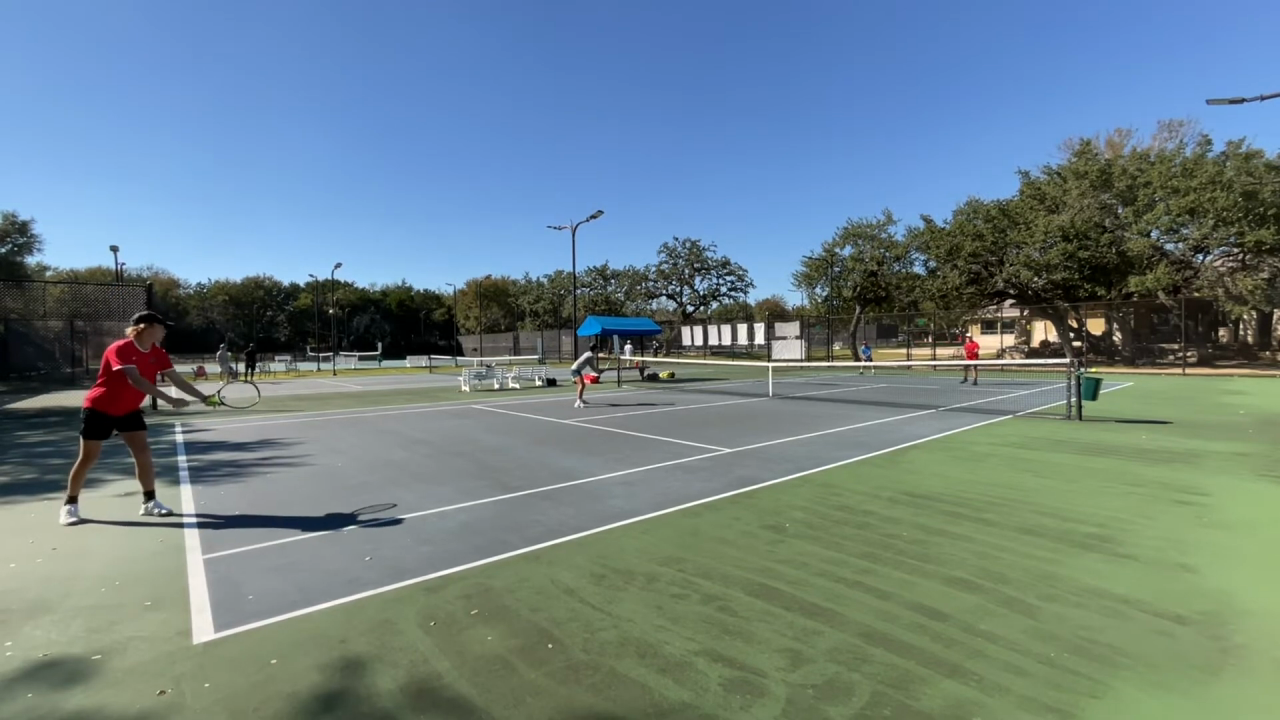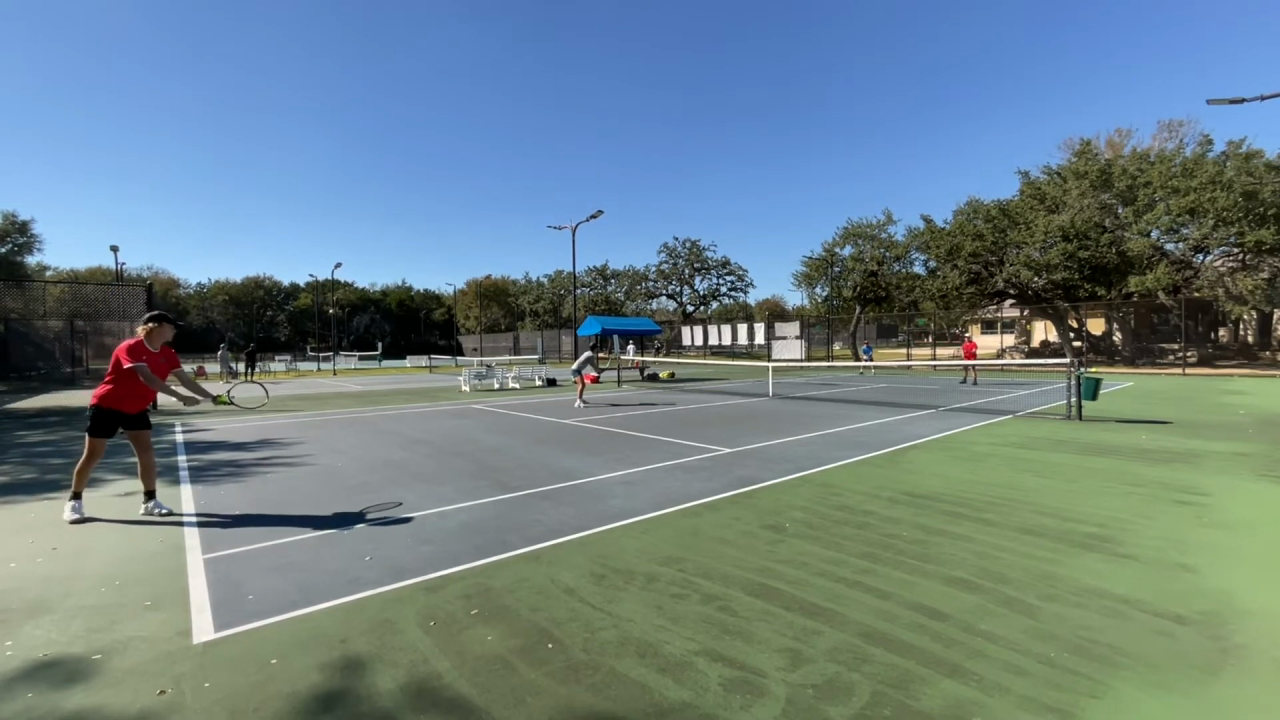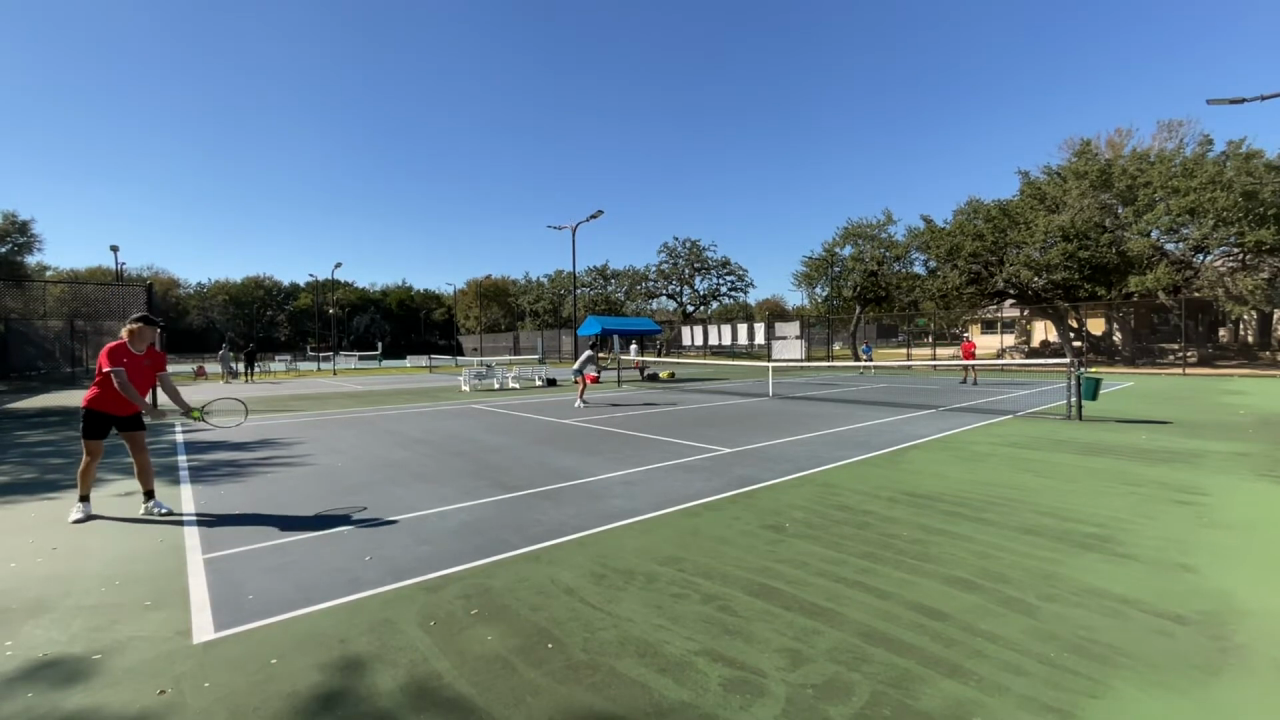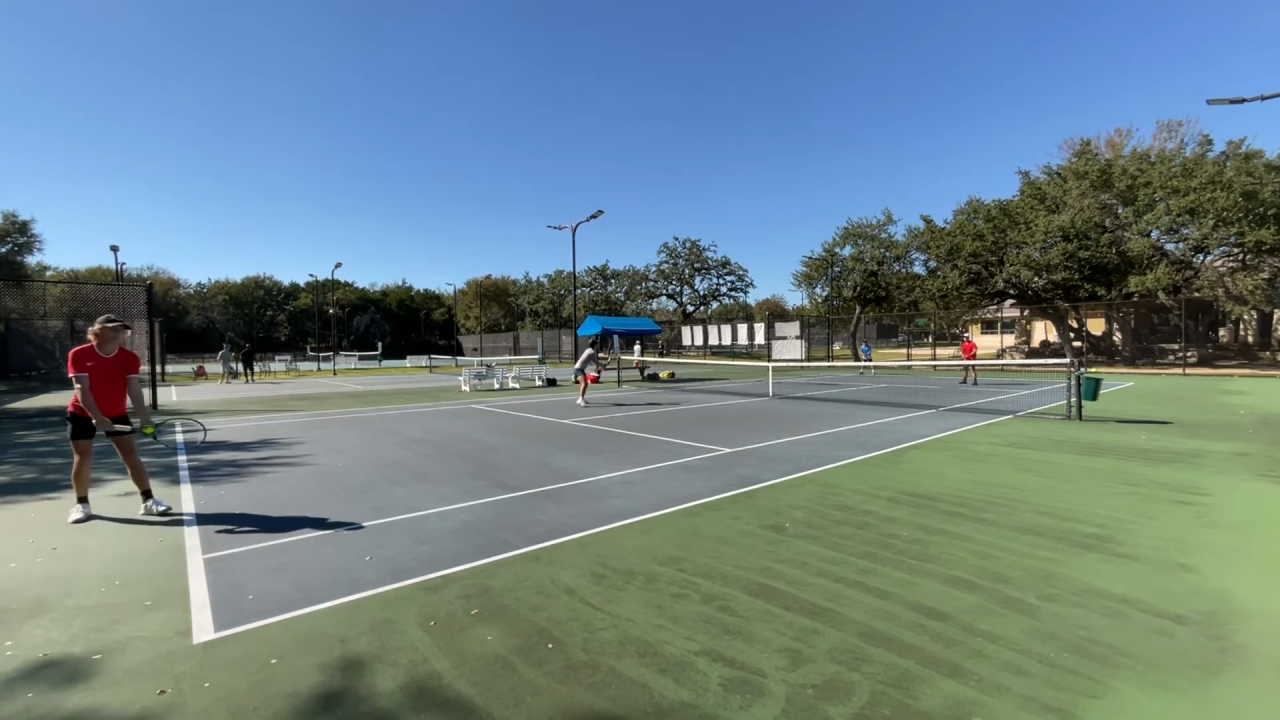
dt=0.3s
person 1, frame 1
left shoulder: (158, 354)
right shoulder: (120, 349)
left elbow: (177, 380)
right elbow: (135, 380)
left wrist: (203, 397)
right wrist: (169, 400)
left hip: (128, 410)
right hip: (99, 409)
left knee: (143, 452)
right knee: (88, 458)
left ankle: (149, 502)
right ankle: (70, 505)
person 1, frame 2
left shoulder: (168, 354)
right shoulder: (130, 348)
left elbow: (186, 380)
right elbow: (147, 378)
left wrist: (211, 397)
right wrist: (180, 397)
left hip: (136, 409)
right hip: (106, 406)
left knee: (147, 453)
right knee: (93, 455)
left ankle: (150, 501)
right ankle: (74, 501)
person 1, frame 3
left shoulder: (156, 356)
right shoulder: (113, 351)
left elbow: (167, 385)
right elbow: (121, 383)
left wrist: (186, 408)
right wrist: (147, 407)
left hip: (130, 411)
right hip: (97, 409)
left knee: (141, 454)
right knee: (92, 457)
left ankle: (150, 501)
right ankle: (82, 503)
person 1, frame 4
left shoulder: (130, 358)
right shoulder: (79, 355)
left elbow: (134, 390)
right elbow: (82, 388)
left wrist: (145, 419)
right wrist: (96, 417)
left hip: (116, 415)
right hip: (82, 414)
left knee: (131, 456)
right knee: (83, 458)
left ankle: (149, 501)
right ankle: (82, 504)
